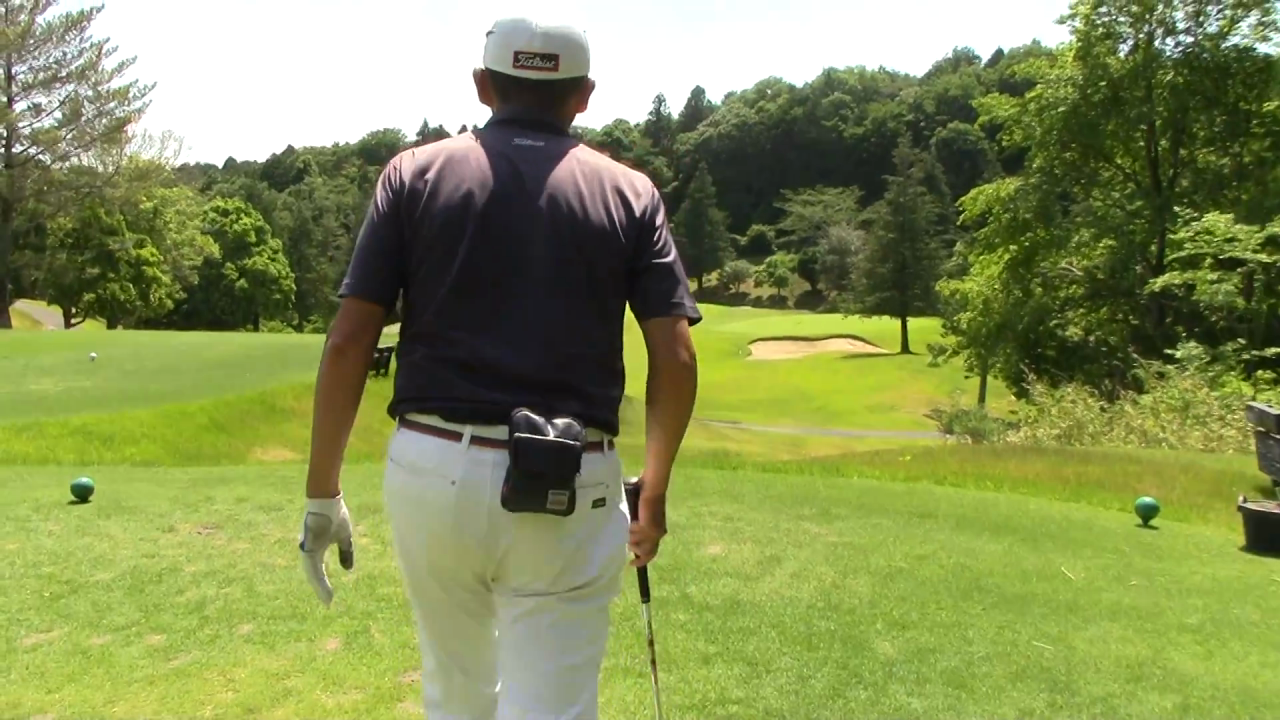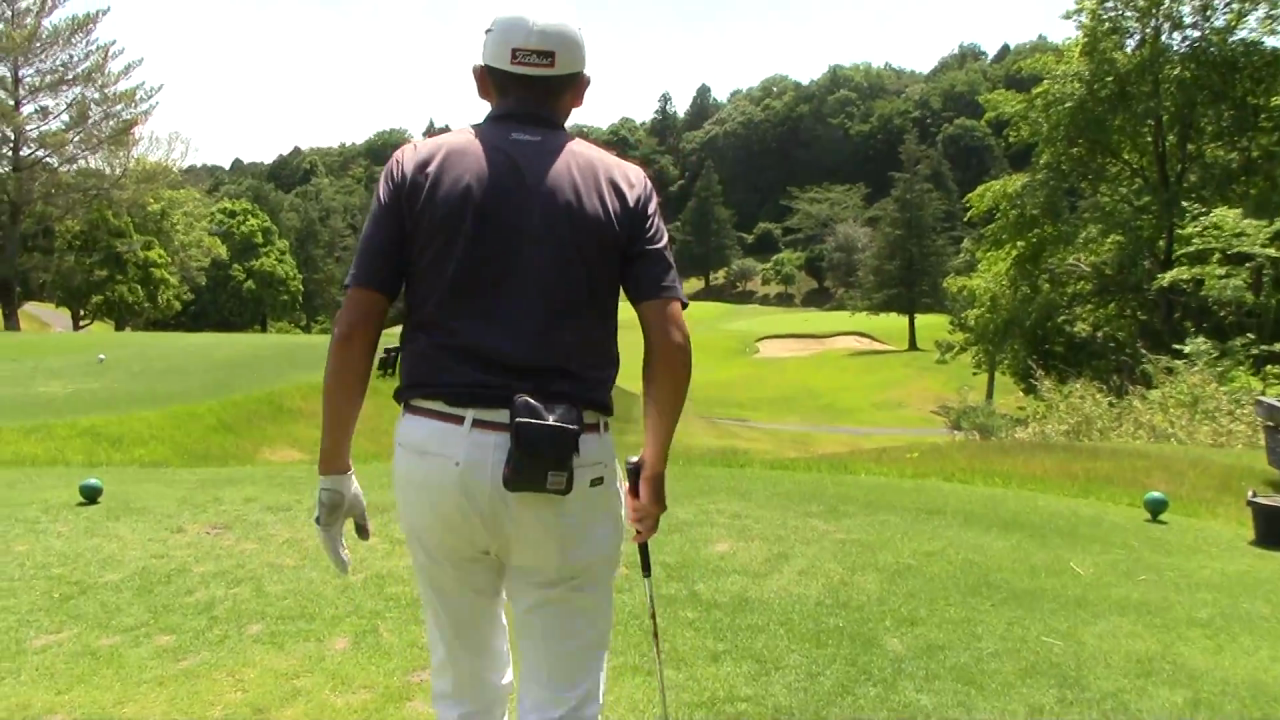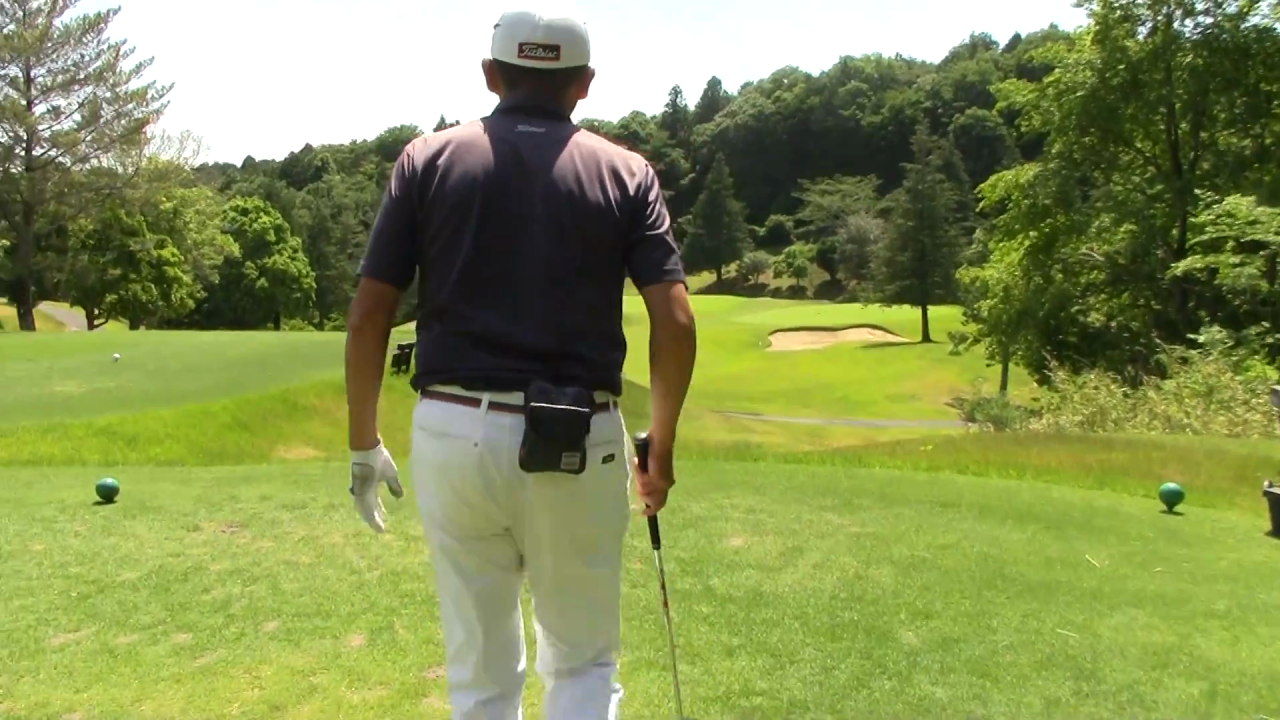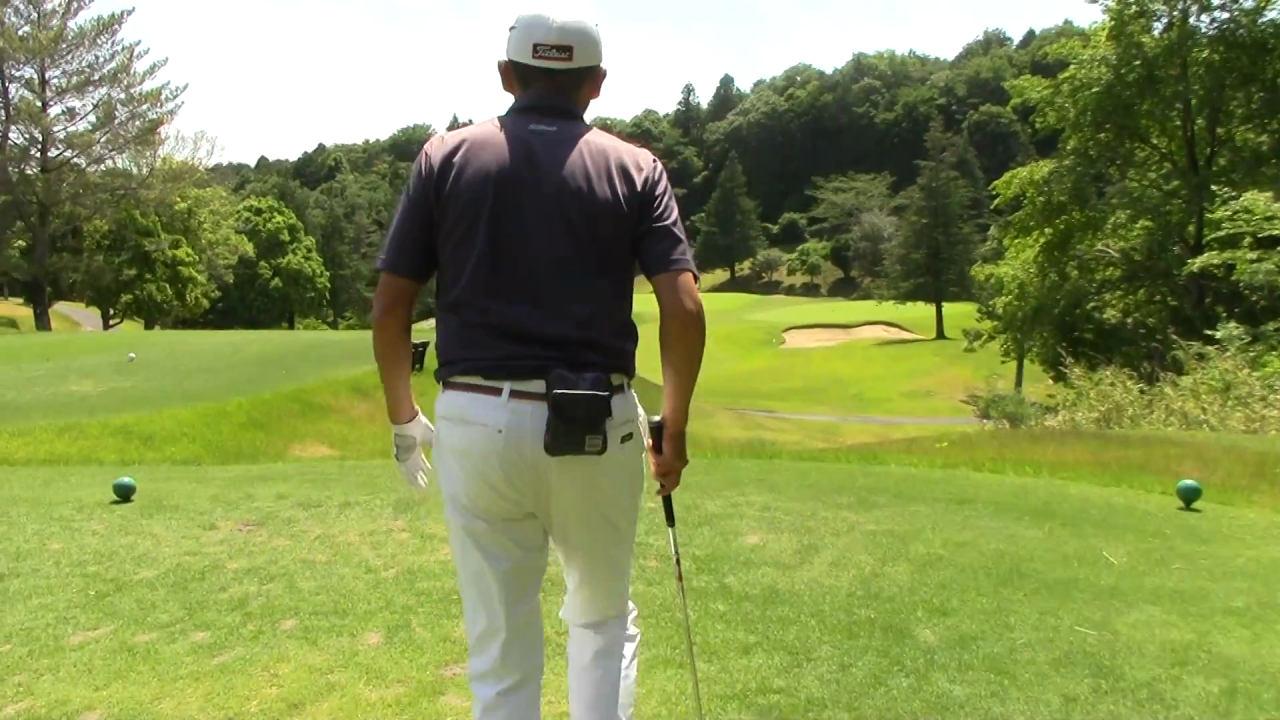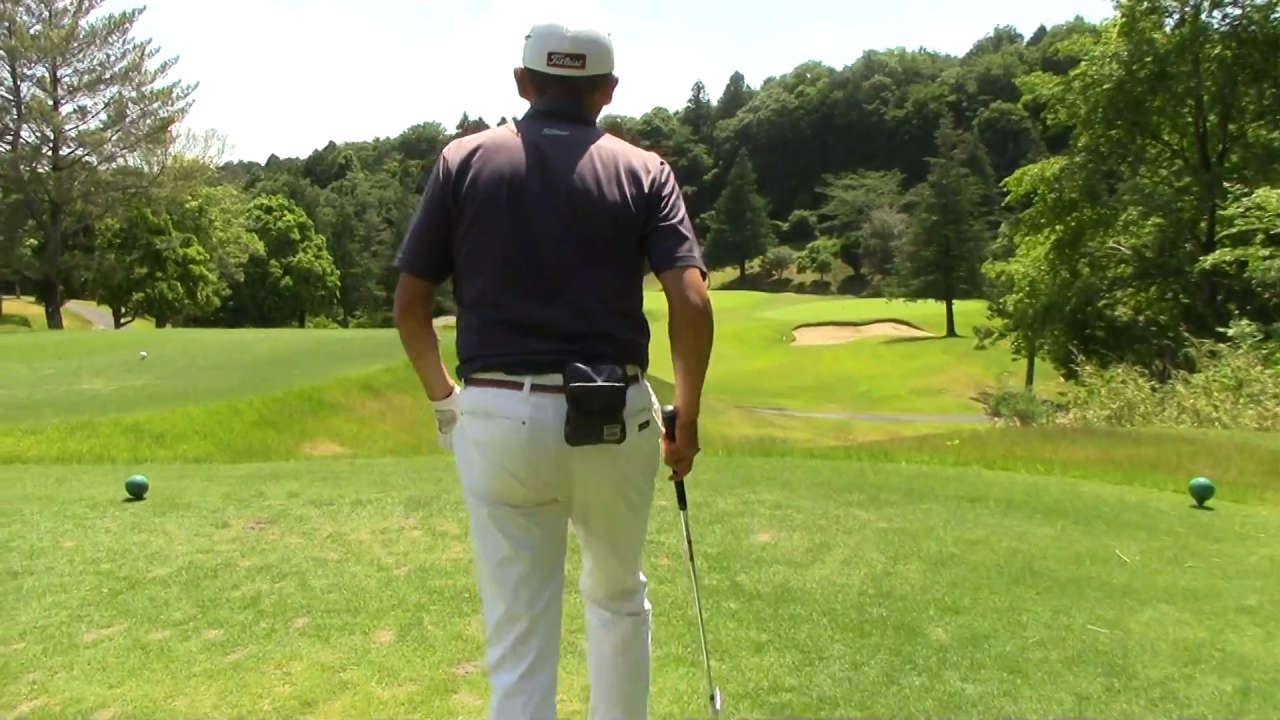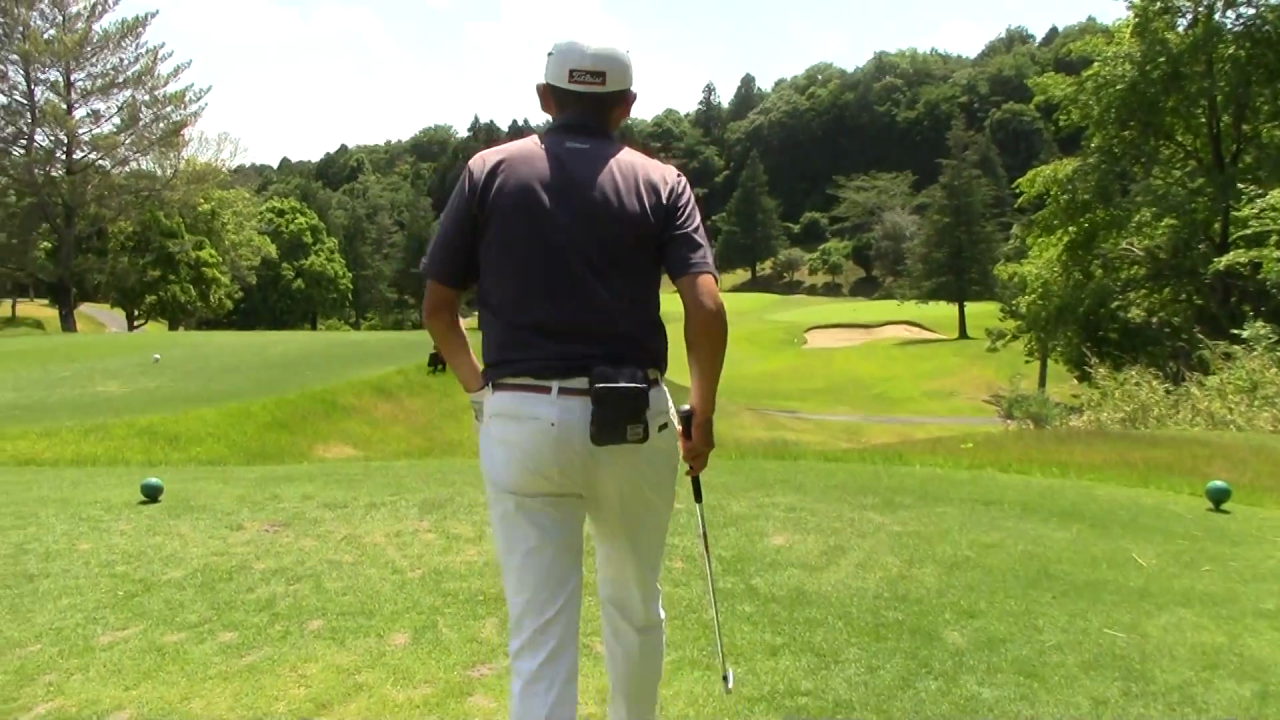
dt=0.1s
person 1, frame 1
left shoulder: (415, 174)
right shoulder: (627, 191)
left elbow: (349, 339)
right elbow: (675, 357)
left wrist: (323, 492)
right wrist: (653, 488)
left hip: (432, 472)
right hip: (567, 486)
person 1, frame 2
left shoulder: (417, 167)
right shoulder: (621, 182)
left elbow: (354, 327)
right elbow: (670, 339)
left wrist: (334, 470)
right wrist: (653, 466)
left hip: (438, 455)
right hip: (568, 469)
person 1, frame 3
left shoulder: (427, 158)
right shoulder: (624, 171)
left elbow: (368, 313)
right elbow: (675, 320)
left wrist: (364, 445)
right wrist: (662, 443)
left hip: (453, 434)
right hip: (579, 443)
person 1, frame 4
left shoulder: (445, 157)
right shoulder: (635, 167)
left elbow: (390, 306)
right elbow: (683, 308)
left wrist: (402, 417)
right wrist: (675, 425)
left hip: (477, 424)
right hip: (597, 427)
left knee: (500, 662)
right knee: (603, 619)
person 1, frame 5
left shoulder: (464, 160)
right shoulder: (643, 171)
left elbow: (410, 302)
right elbow: (691, 302)
left wrist: (442, 394)
right wrist: (686, 413)
left hip: (496, 417)
right hip: (612, 420)
left knee: (519, 648)
right knee: (618, 594)
person 1, frame 6
left shoulder: (488, 171)
right shoulder: (660, 182)
left elbow: (437, 306)
right elbow: (705, 306)
left wrist: (478, 383)
right wrist: (703, 413)
left hip: (523, 421)
right hip: (633, 422)
left knee: (539, 641)
right knee: (633, 602)
